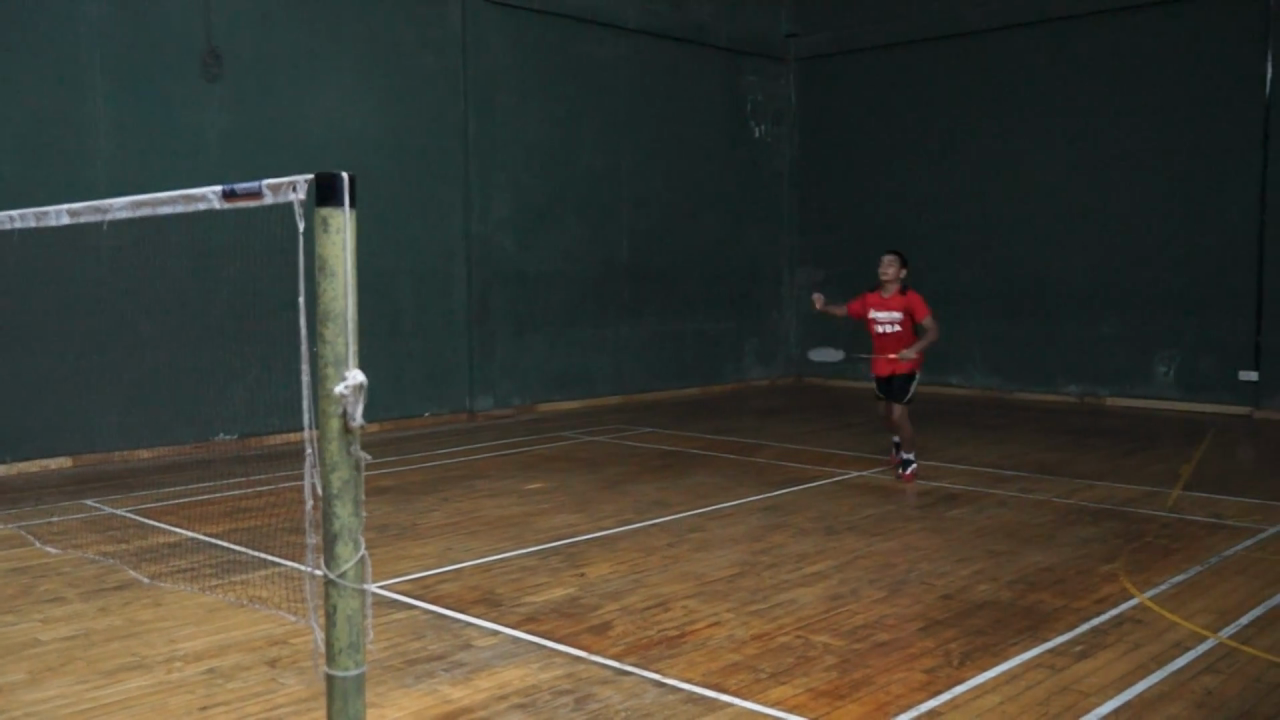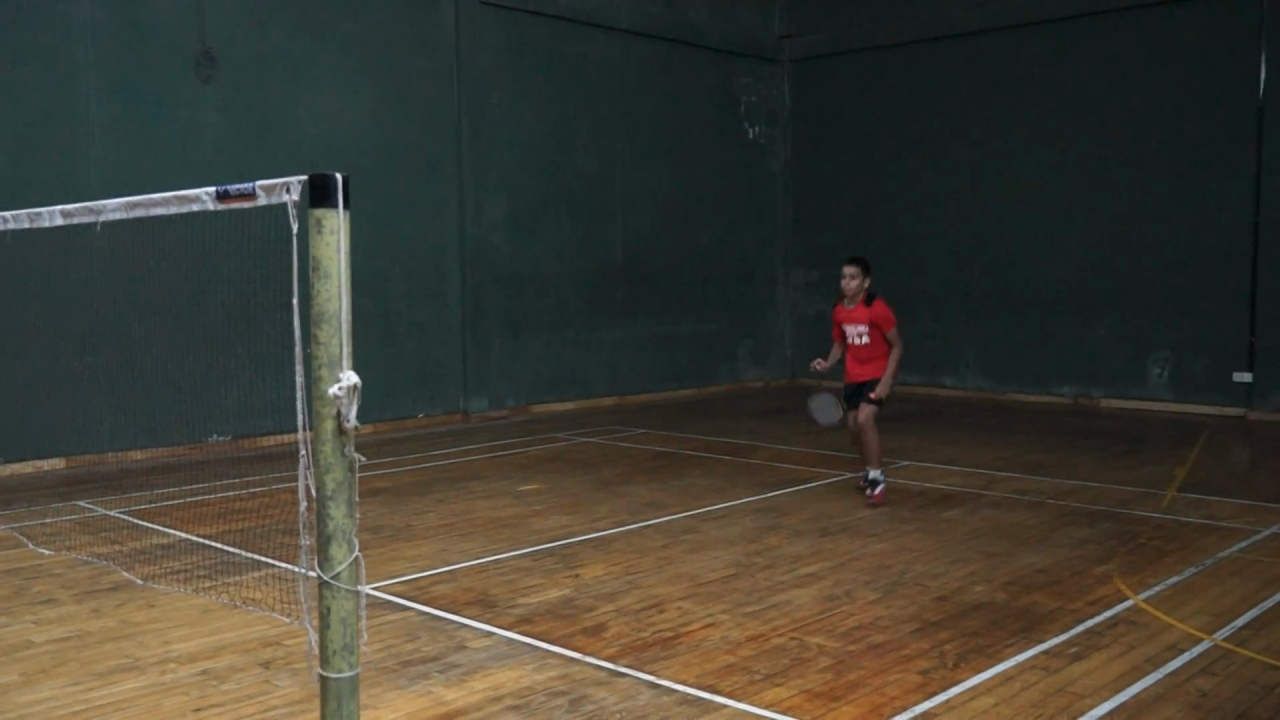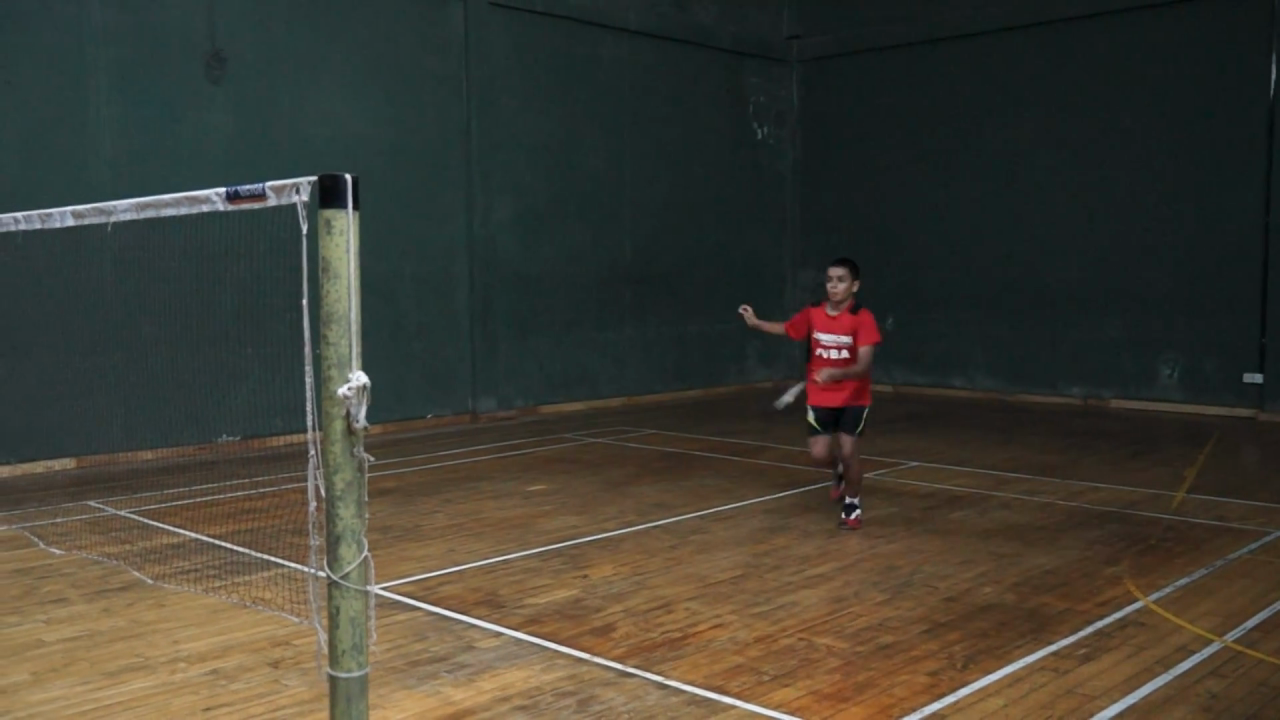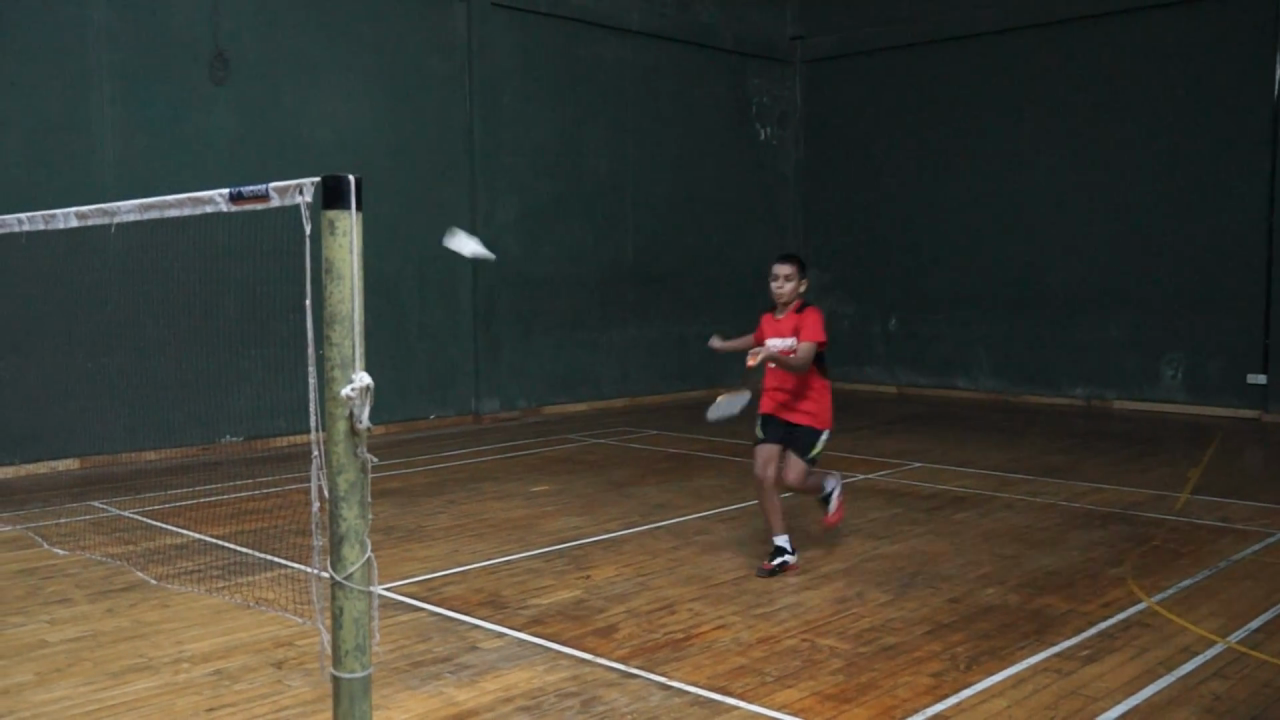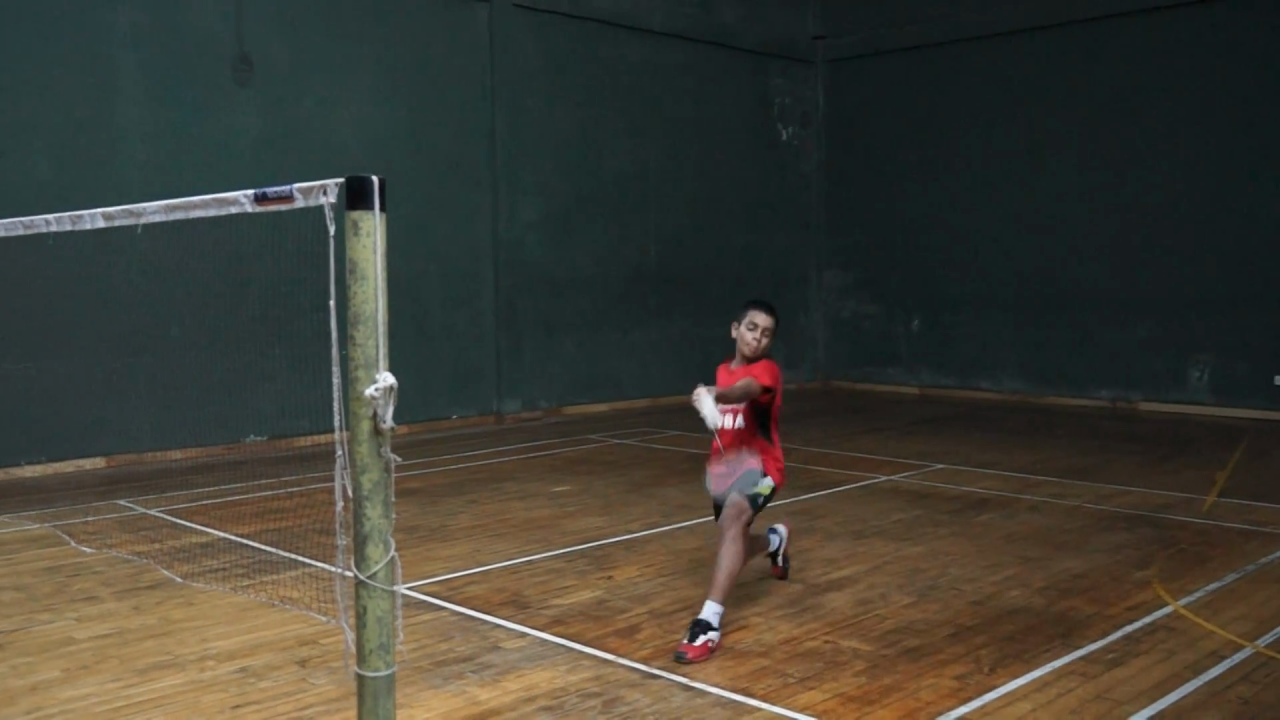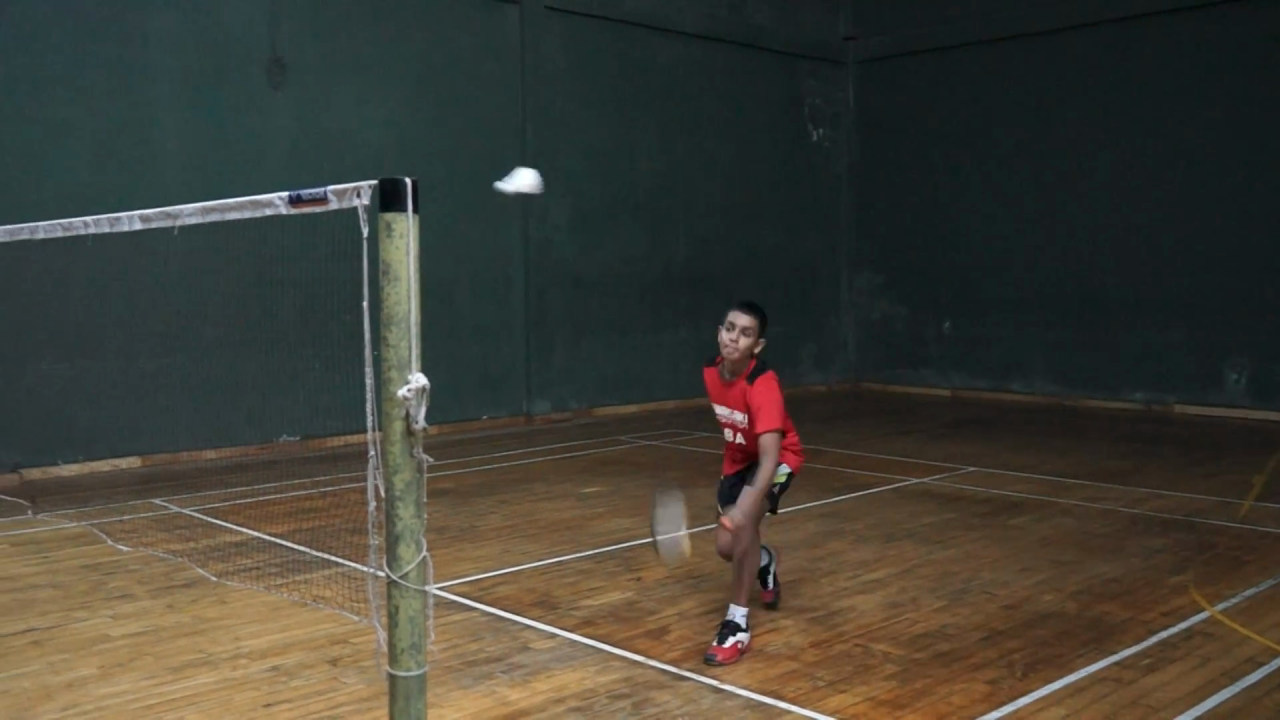
dt=0.3s
person 1, frame 1
left shoulder: (911, 299)
right shoulder: (868, 299)
left elbow: (932, 331)
right elbow: (846, 310)
left wrist: (916, 348)
right wrist: (823, 307)
left hip: (905, 366)
right hip: (880, 366)
left knee: (898, 414)
right knee: (885, 412)
left ankle: (908, 458)
right ankle: (899, 440)
person 1, frame 2
left shoulder: (878, 309)
right shoulder: (838, 311)
left elbow: (896, 344)
left wrist: (887, 378)
right wrist: (828, 363)
left hip: (878, 374)
right hip: (853, 377)
left knee: (865, 420)
right knee: (855, 427)
left ankle: (876, 478)
right ankle: (871, 473)
person 1, frame 3
left shoulder: (864, 320)
right shoulder: (812, 314)
left elbow: (864, 366)
right elbow: (786, 330)
left wrist: (836, 373)
right wrist: (755, 322)
left hip: (853, 396)
right hip: (820, 395)
left knee: (848, 451)
right knee: (819, 454)
left ankle: (852, 504)
right ankle: (840, 470)
person 1, frame 4
left shoulder: (811, 316)
right shoulder: (767, 320)
left elbow: (802, 362)
left wrist: (772, 356)
right wrist: (726, 345)
left hip: (809, 408)
right hip: (772, 407)
left knee: (794, 479)
right knee: (763, 474)
left ankle: (828, 485)
right ankle: (783, 547)
person 1, frame 5
left shoulder: (765, 370)
right shoulder: (724, 370)
left elbow: (746, 390)
left wrist: (715, 393)
left hip: (758, 466)
left knee: (731, 522)
right knee: (738, 543)
left ankle: (708, 623)
right ankle: (775, 539)
person 1, frame 6
left shoulder: (762, 385)
right shoulder: (712, 371)
left elbow: (769, 455)
left wrist: (741, 509)
left hip: (775, 459)
right hip: (738, 462)
left knee: (741, 525)
right knee: (726, 548)
left ankle: (736, 624)
right ankle: (762, 564)
